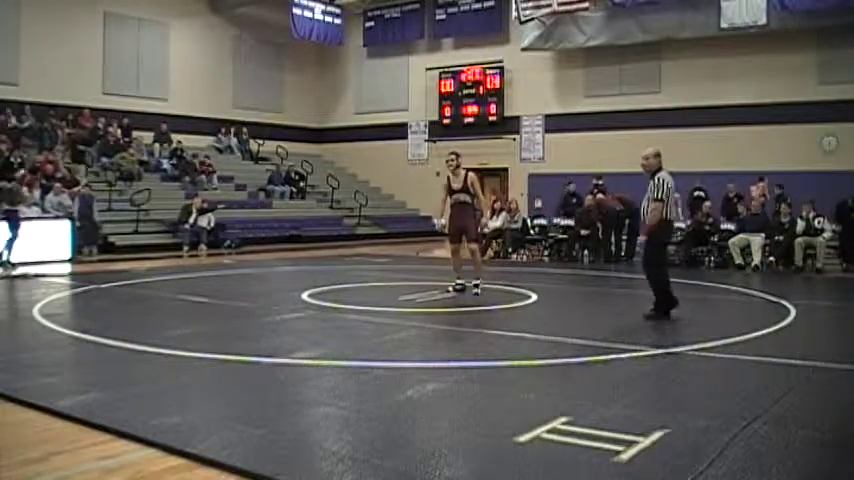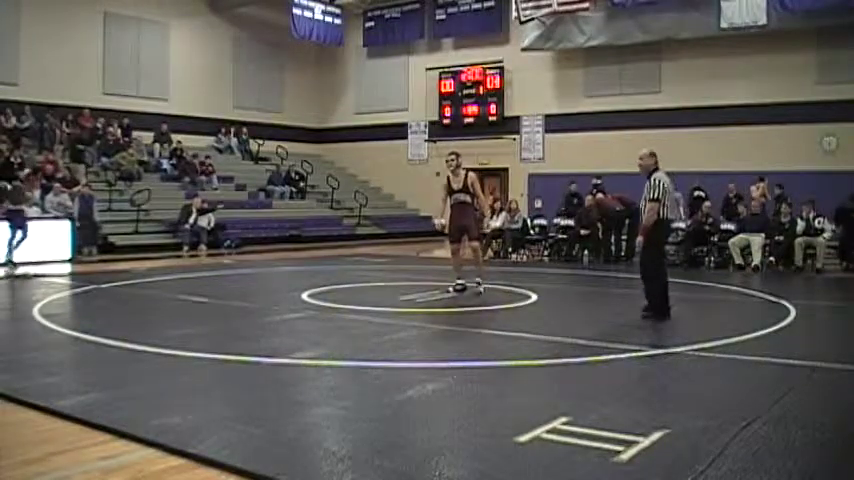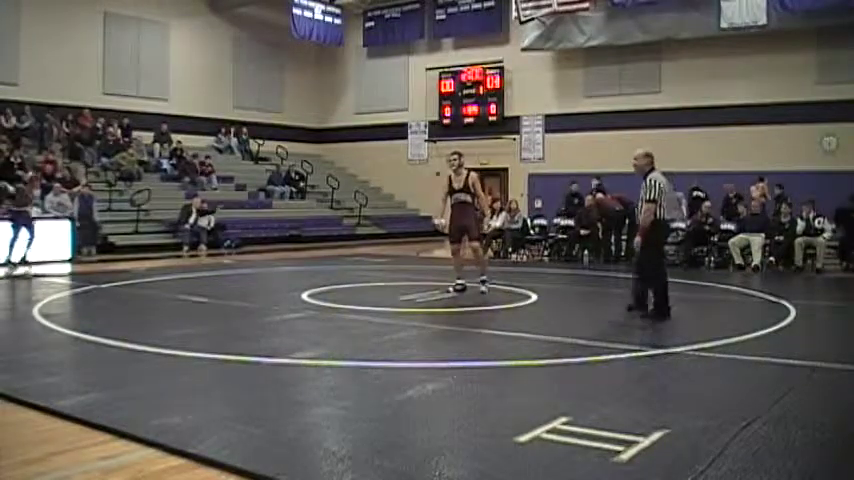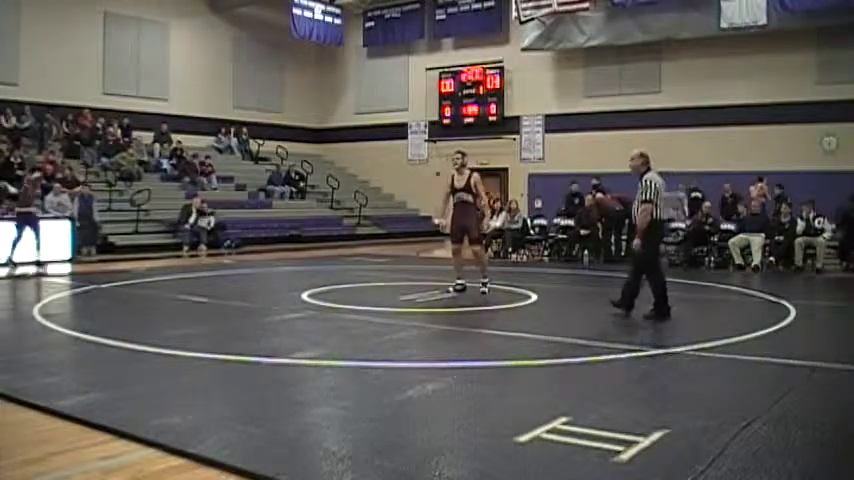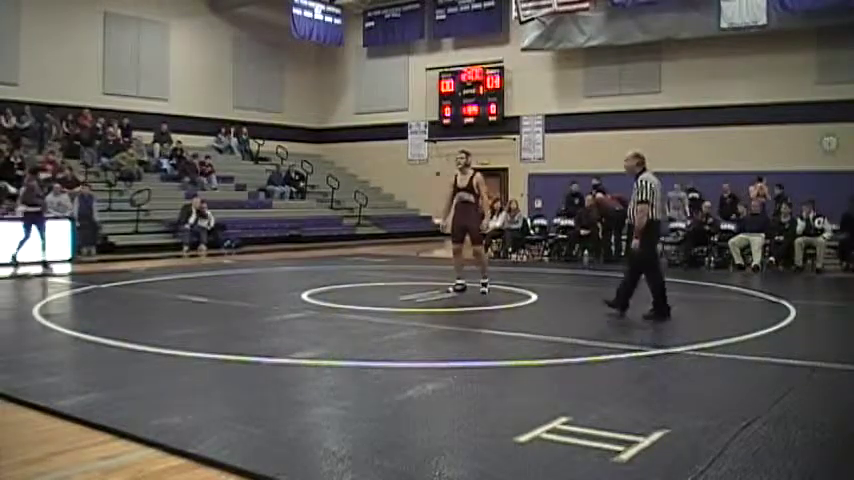
dt=0.1s
person 1, frame 1
left shoulder: (659, 179)
right shoulder: (659, 178)
left elbow: (656, 209)
left wrist: (645, 232)
left hip: (657, 228)
right hip: (658, 228)
left knee: (655, 268)
right knee: (652, 266)
left ankle: (662, 309)
right ankle: (667, 300)
person 1, frame 2
left shoulder: (655, 180)
right shoulder: (657, 177)
left elbow: (652, 210)
left wrist: (642, 233)
left hip: (656, 228)
right hip: (656, 227)
left knee: (655, 268)
right knee: (648, 266)
left ankle: (660, 309)
right ankle: (654, 303)
person 1, frame 3
left shoulder: (651, 180)
right shoulder: (654, 178)
left elbow: (649, 210)
left wrist: (640, 234)
left hip: (653, 229)
right hip: (654, 228)
left knee: (654, 270)
right knee: (642, 266)
left ankle: (661, 309)
right ankle: (640, 302)
person 1, frame 4
left shoulder: (648, 180)
right shoulder: (652, 178)
left elbow: (646, 211)
left wrist: (639, 236)
left hip: (649, 229)
right hip: (650, 228)
left knee: (652, 270)
right knee: (637, 267)
left ankle: (662, 309)
right ankle: (626, 301)
person 1, frame 5
left shoulder: (643, 181)
right shoulder: (647, 179)
left elbow: (643, 211)
left wrist: (637, 237)
left hip: (646, 230)
right hip: (647, 229)
left knee: (651, 270)
right knee: (633, 267)
left ankle: (661, 309)
right ankle: (620, 301)
person 2, frame 1
left shoulder: (470, 176)
right shoulder: (447, 180)
left elbow: (480, 197)
right elbow: (443, 200)
right wrist: (439, 218)
left hip: (469, 214)
right hip: (454, 216)
left knee: (473, 248)
right knee: (454, 249)
left ankle: (476, 282)
right ankle: (459, 282)
person 2, frame 2
left shoulder: (470, 176)
right shoulder: (447, 180)
left elbow: (480, 196)
right elbow: (444, 200)
left wrist: (486, 215)
right wrist: (440, 218)
left hip: (470, 214)
right hip: (454, 216)
left knee: (475, 246)
right knee: (454, 249)
left ankle: (479, 279)
right ankle: (459, 282)
person 2, frame 3
left shoulder: (472, 176)
right shoulder: (449, 179)
left elbow: (481, 197)
right elbow: (444, 199)
left wrist: (487, 215)
right wrist: (440, 217)
left hip: (470, 214)
right hip: (455, 216)
left knee: (476, 246)
right knee: (455, 249)
left ankle: (483, 277)
right ankle: (460, 282)
person 2, frame 4
left shoulder: (474, 177)
right shoulder: (452, 179)
left elbow: (483, 198)
right elbow: (445, 199)
left wrist: (486, 216)
right wrist: (440, 217)
left hip: (472, 215)
right hip: (457, 216)
left knee: (476, 249)
right knee: (456, 249)
left ankle: (485, 279)
right ankle: (460, 282)
person 2, frame 5
left shoulder: (477, 177)
right shoulder: (455, 178)
left elbow: (484, 199)
right elbow: (450, 199)
left wrist: (485, 218)
right wrist: (444, 218)
left hip: (473, 216)
right hip: (458, 216)
left knee: (478, 250)
right knee: (456, 249)
left ankle: (485, 280)
right ankle: (460, 282)
